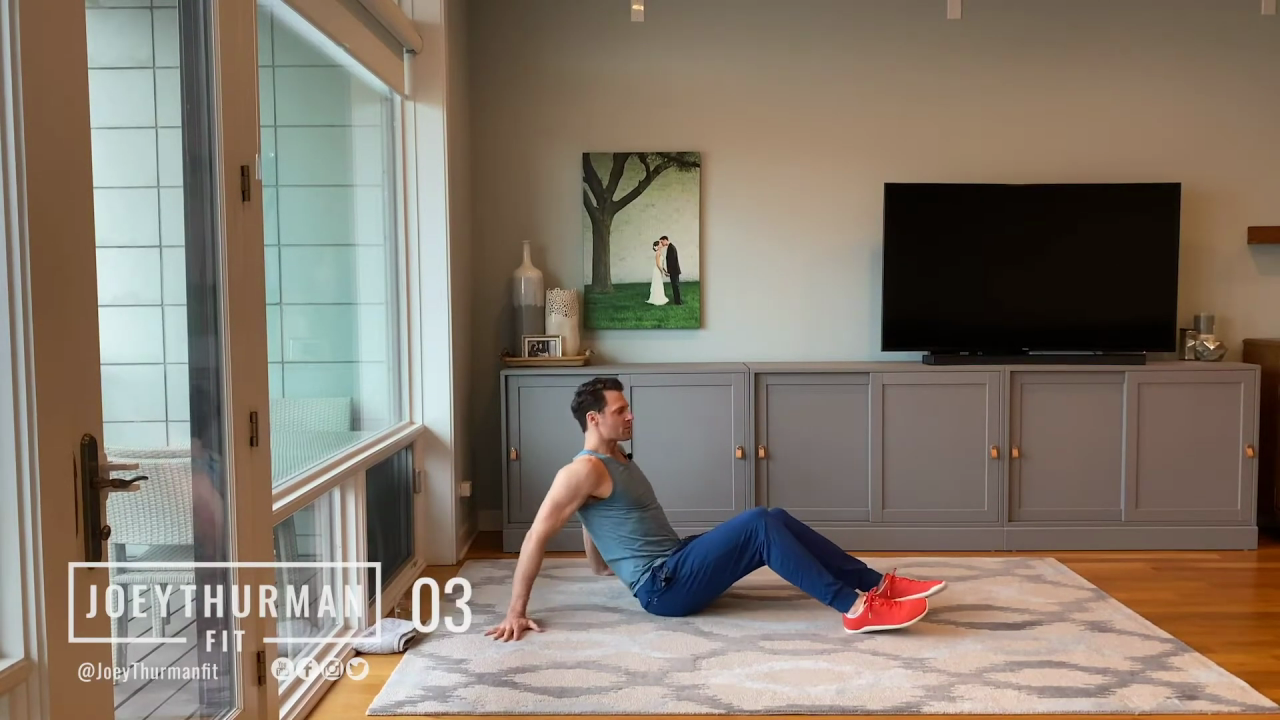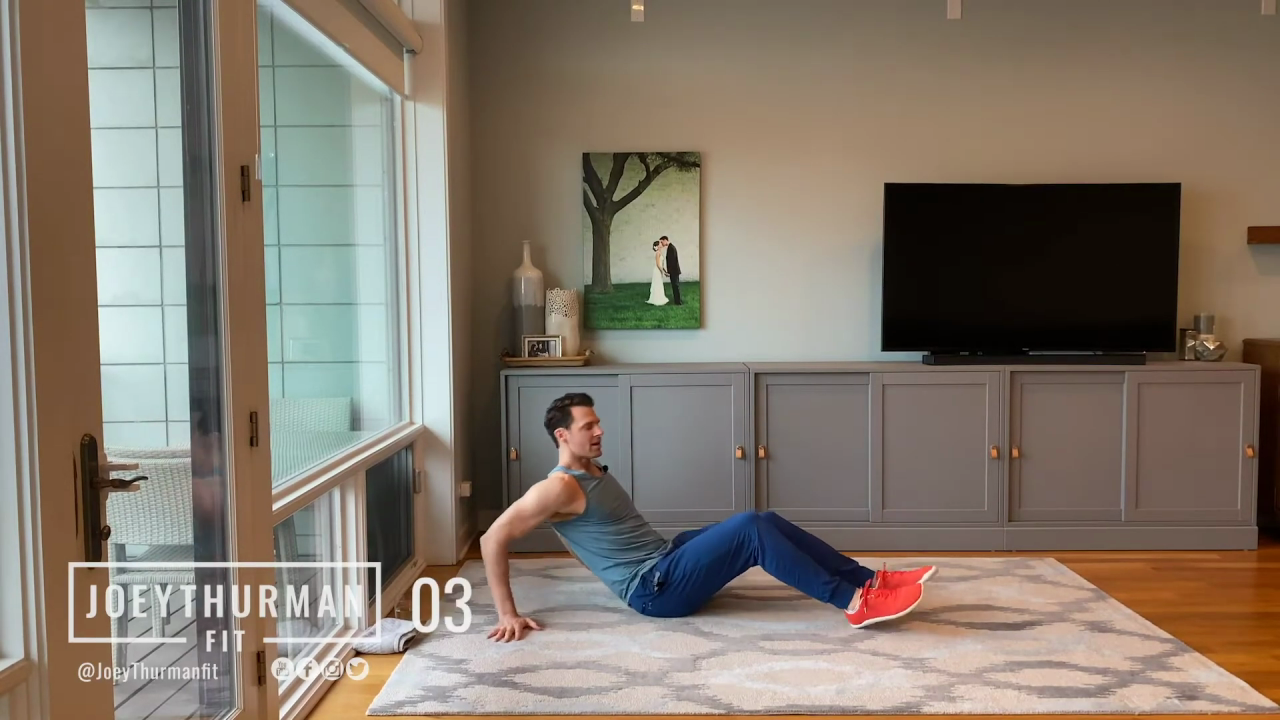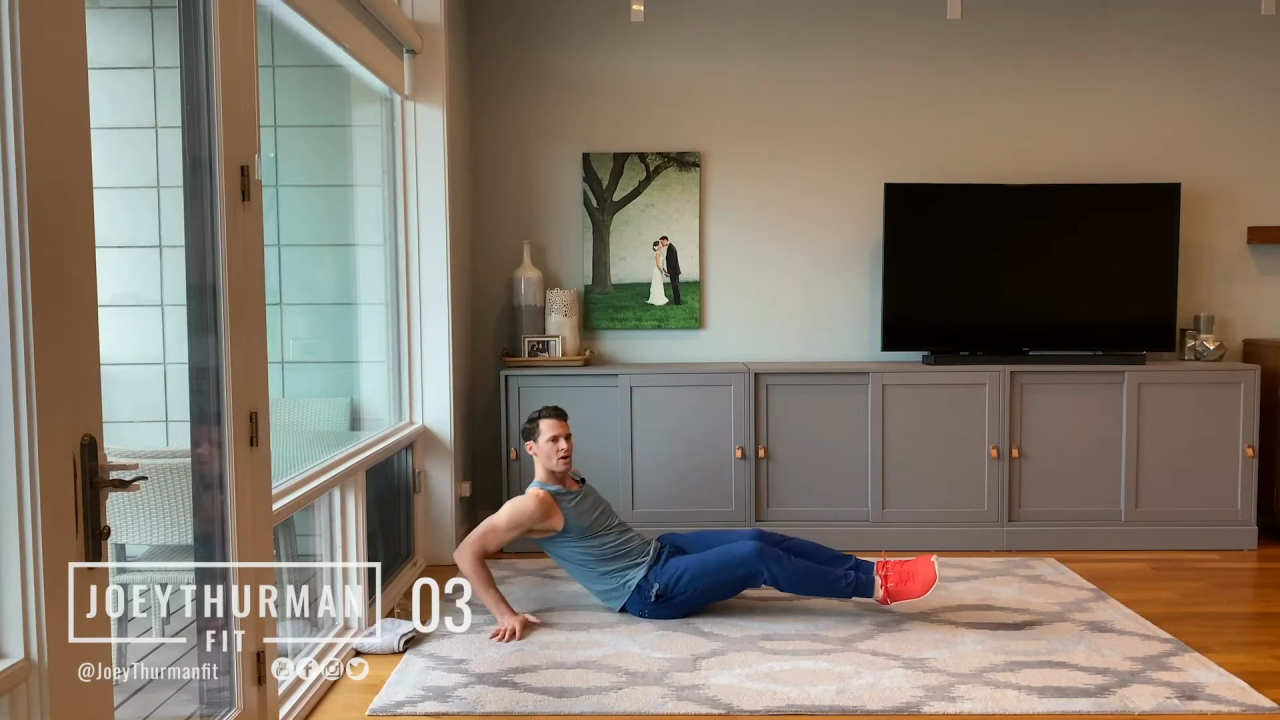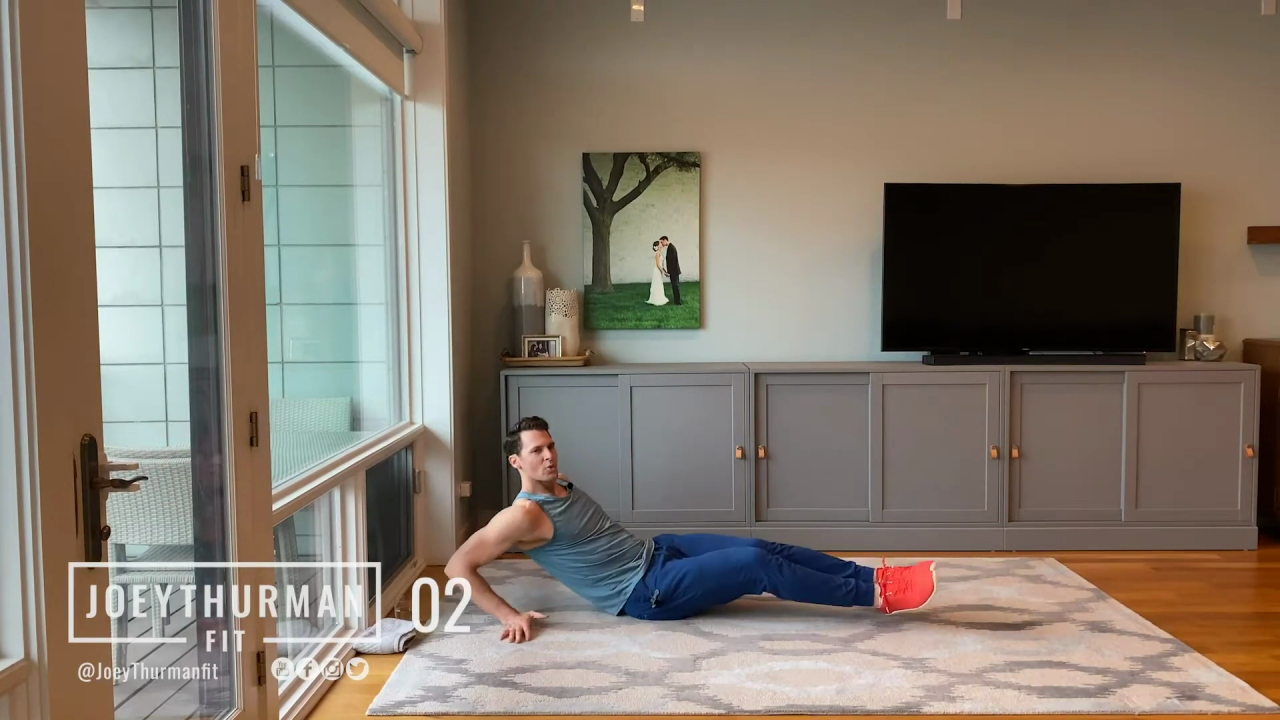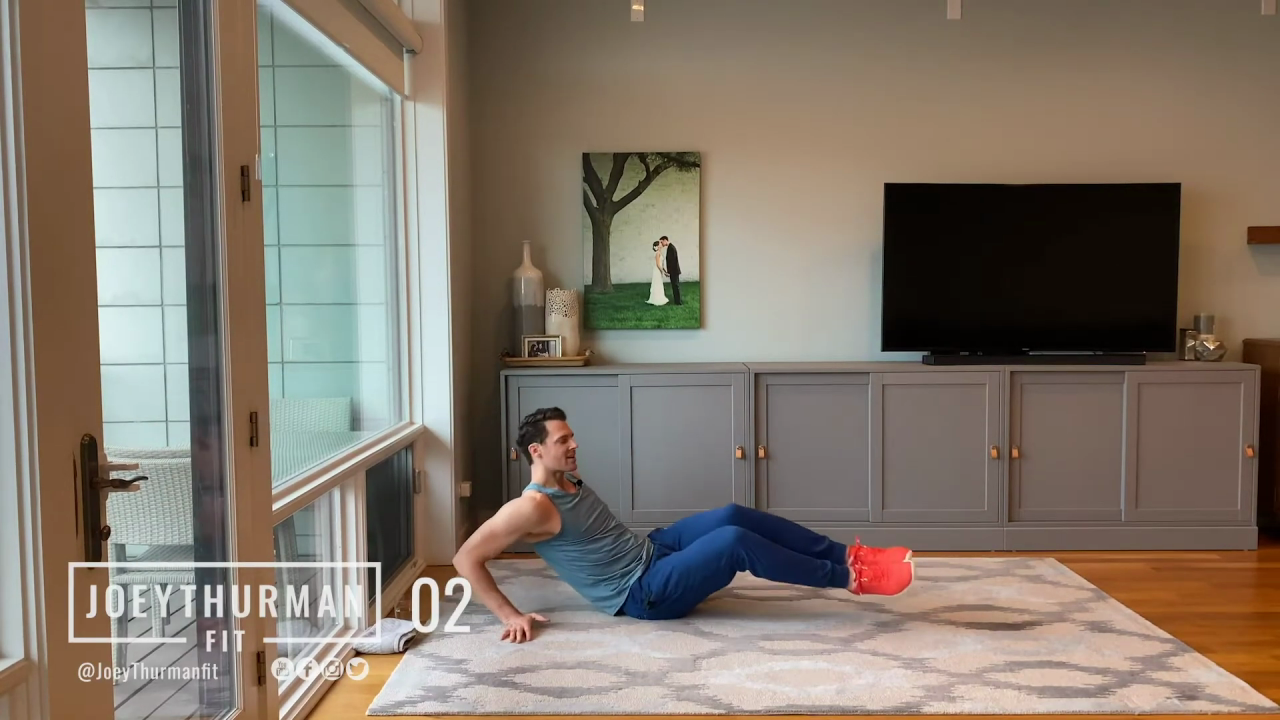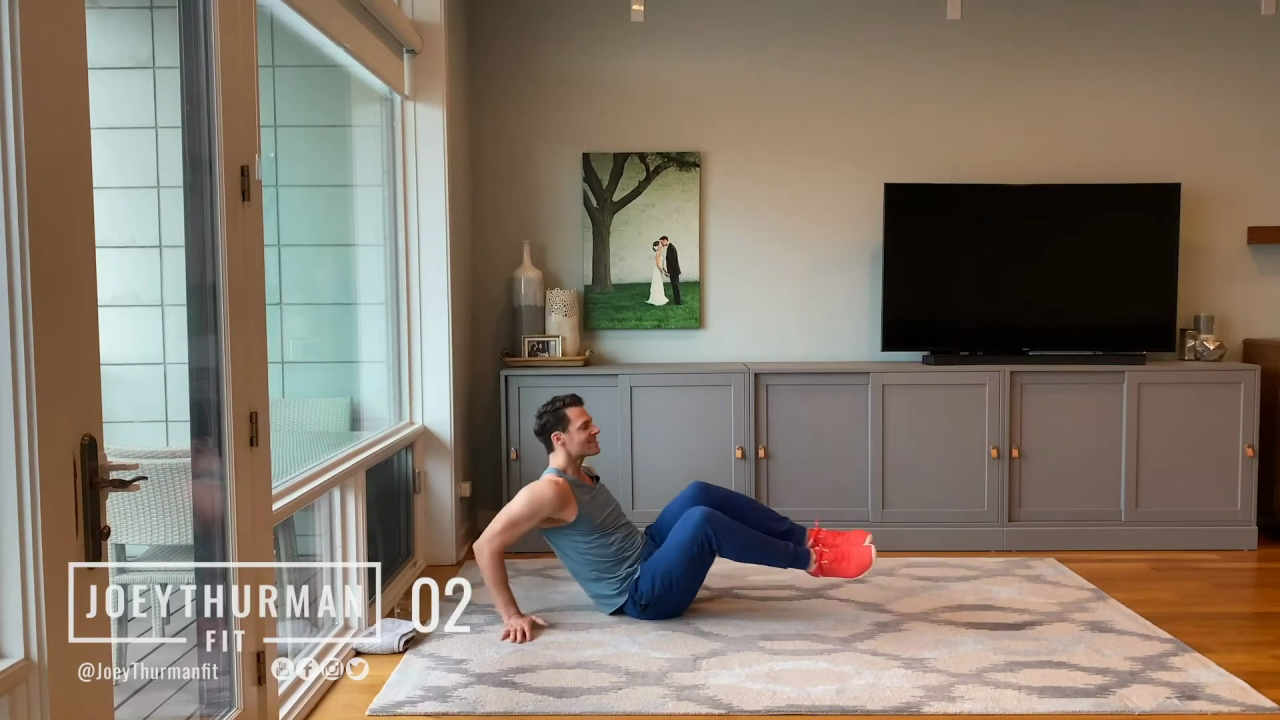
dt=0.3s
person 1, frame 1
left shoulder: (617, 460)
right shoulder: (584, 472)
right elbow: (538, 536)
left wrist: (603, 565)
right wrist: (516, 611)
left hip: (678, 559)
right hip: (664, 587)
left knee: (777, 520)
right knee: (758, 523)
left ankle: (877, 584)
right ankle: (855, 608)
person 1, frame 2
left shoulder: (594, 472)
right shoulder: (558, 488)
right elbow: (493, 539)
right wrist: (508, 613)
left hip: (668, 556)
right hip: (656, 590)
left knee: (768, 521)
right knee: (751, 526)
left ankle: (871, 580)
right ankle: (853, 603)
person 1, frame 3
left shoulder: (571, 480)
right shoulder: (533, 506)
right elbow: (466, 553)
right wrist: (505, 612)
left hip: (661, 553)
right hip: (649, 590)
left knee: (760, 538)
right knee: (756, 559)
left ankle: (875, 570)
right ankle: (876, 588)
person 1, frame 4
left shoulder: (562, 486)
right shoulder: (522, 516)
right elbow: (458, 566)
right wrist: (510, 614)
left hip: (656, 552)
right hip: (646, 593)
left knee: (761, 547)
right knee: (757, 566)
left ankle: (873, 577)
right ankle: (876, 596)
person 1, frame 5
left shoulder: (570, 480)
right shoulder: (531, 508)
right elbow: (465, 558)
right wrist: (510, 615)
left hip: (654, 550)
right hip: (643, 595)
left knee: (732, 515)
right knee: (734, 540)
left ankle: (846, 555)
right ankle: (846, 578)
person 1, frame 6
left shoulder: (583, 473)
right shoulder: (548, 492)
right elbow: (486, 547)
right wrist: (512, 616)
left hip: (649, 553)
right hip: (643, 596)
left knee: (698, 494)
right knee: (703, 520)
left ankle: (807, 539)
right ankle: (810, 560)
